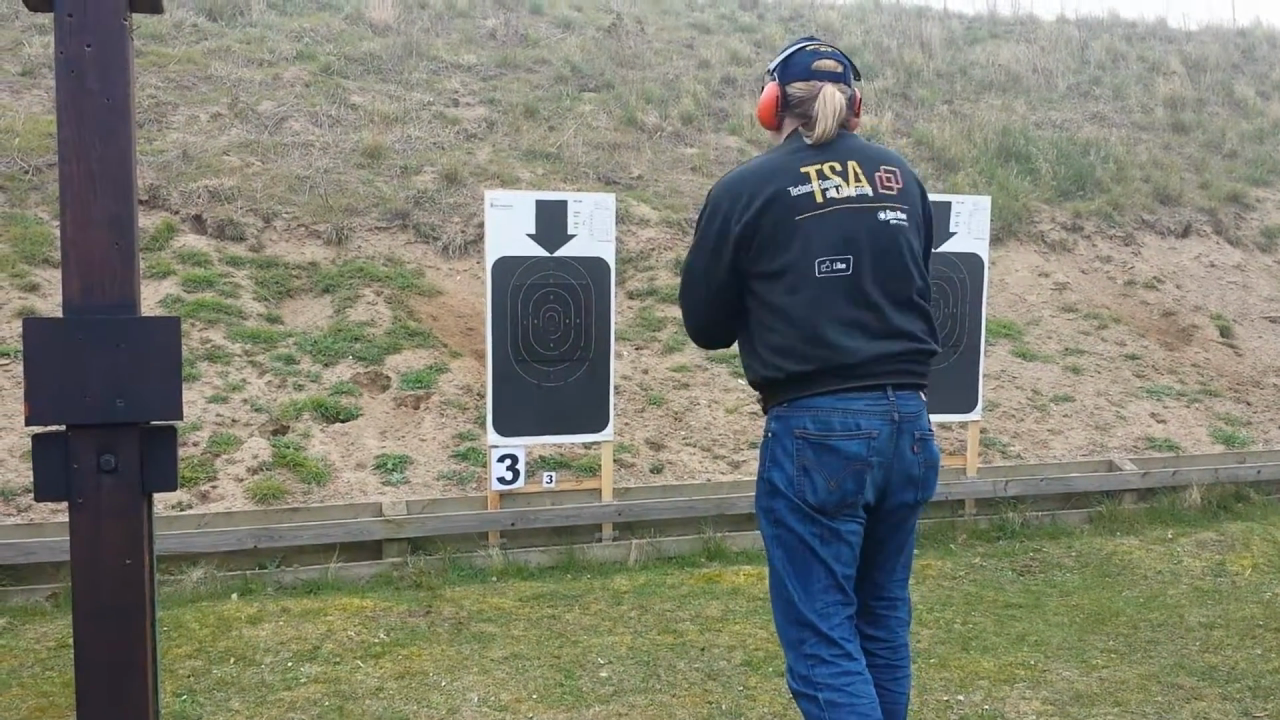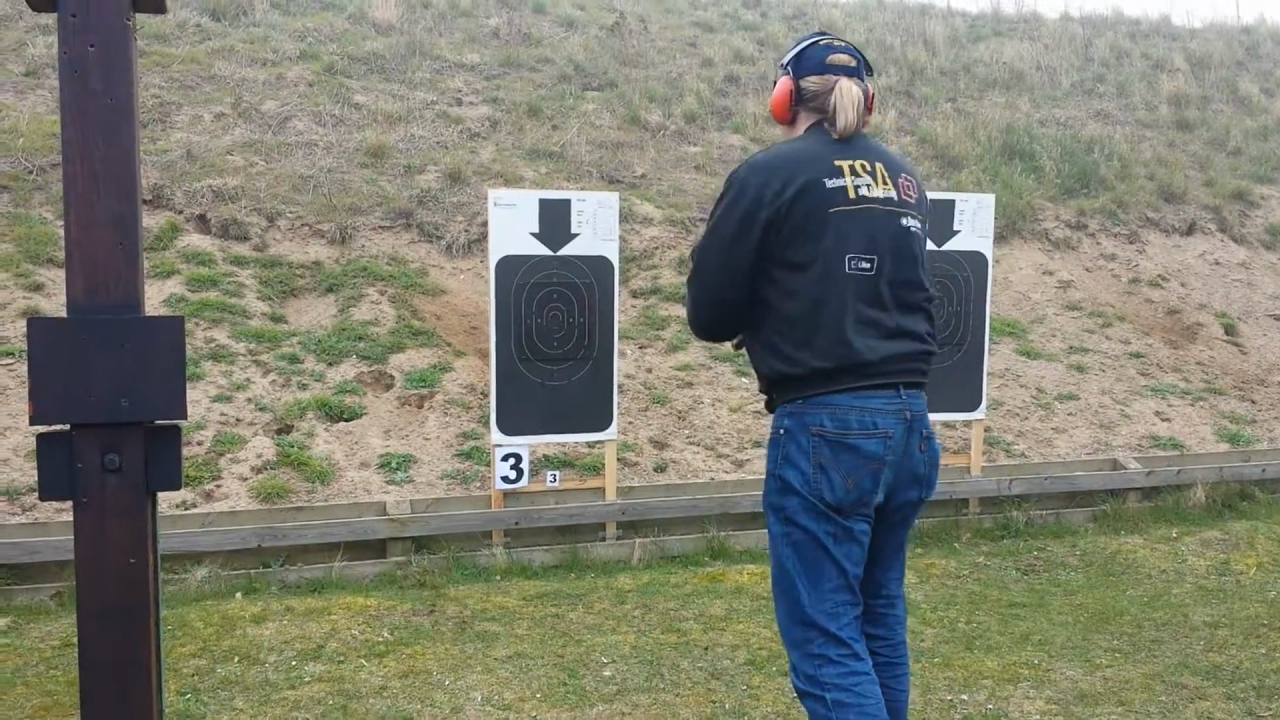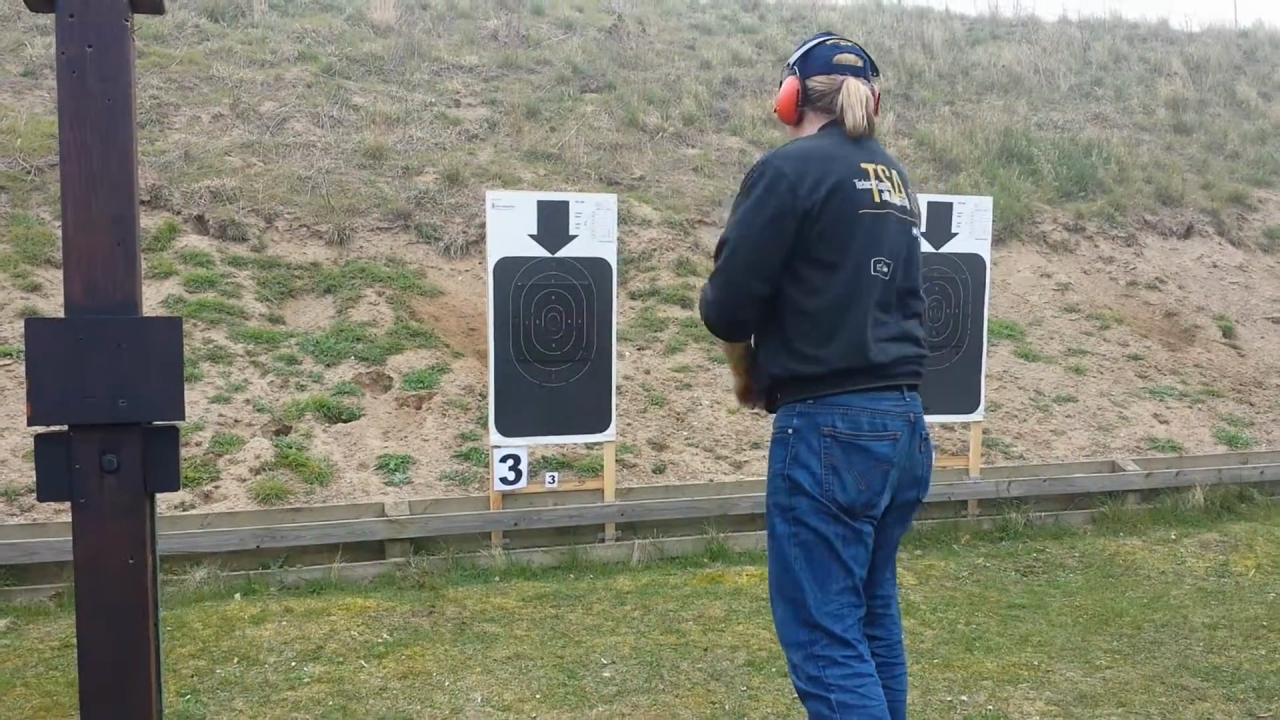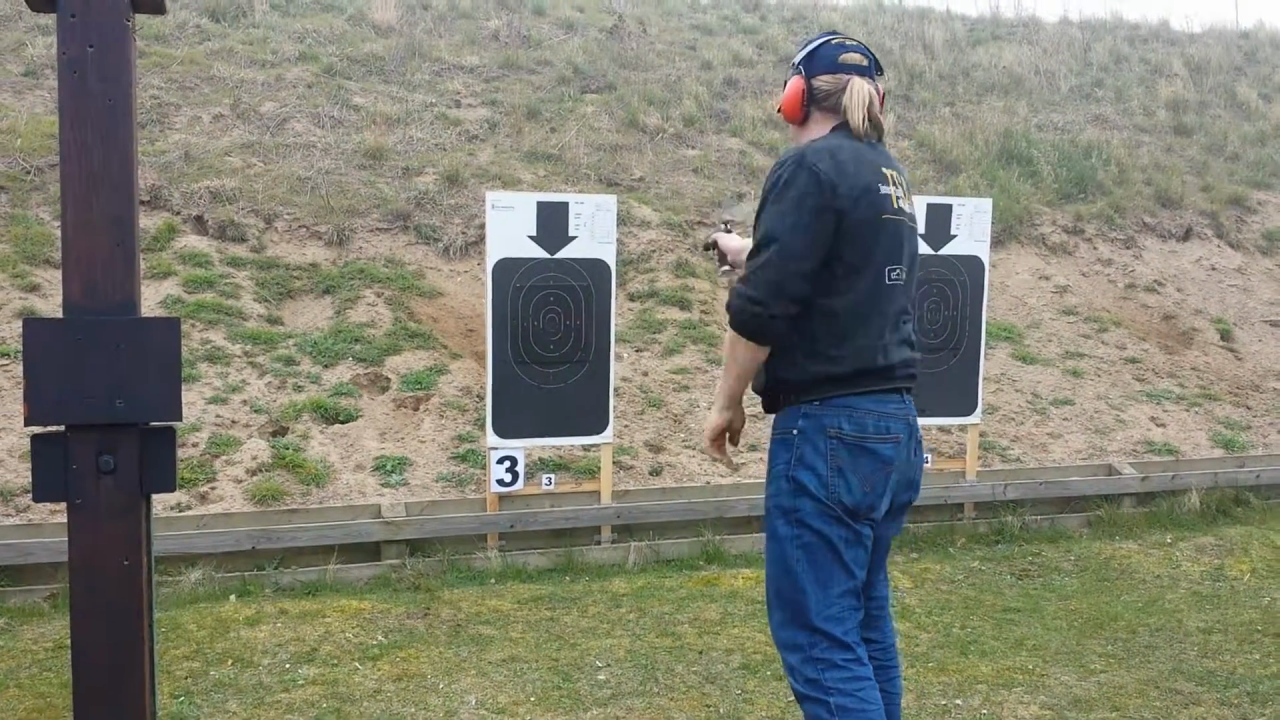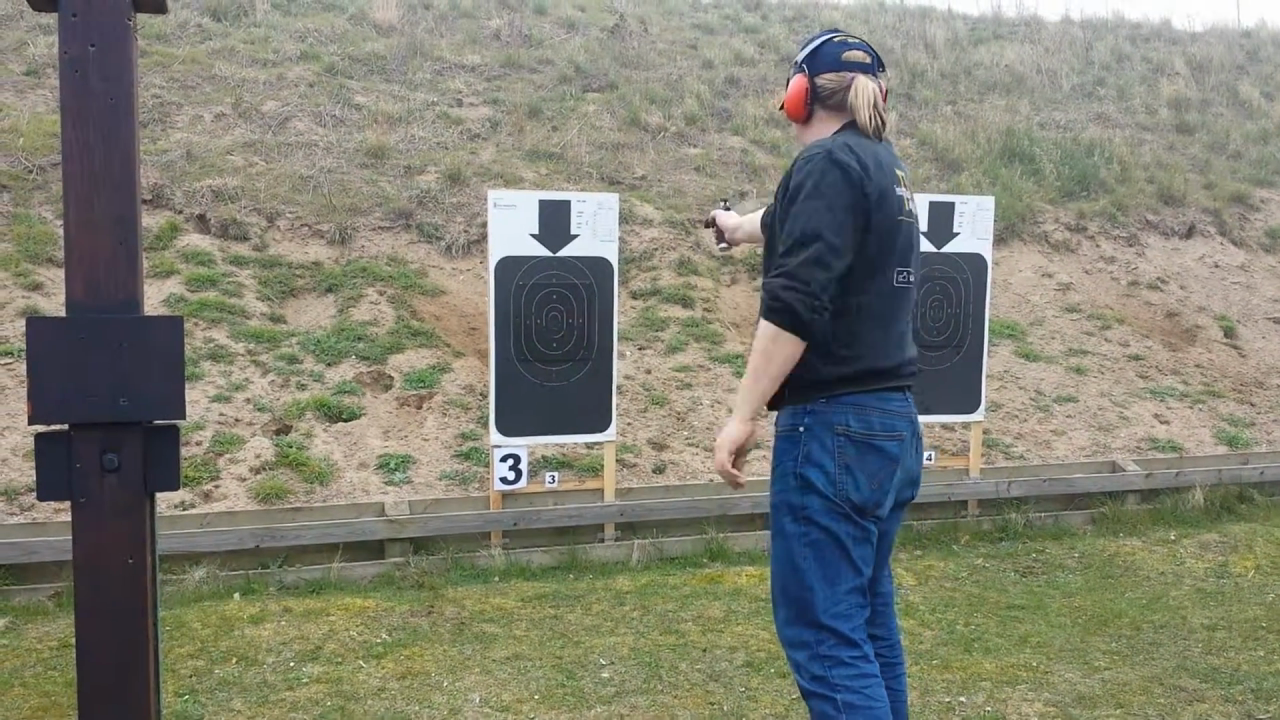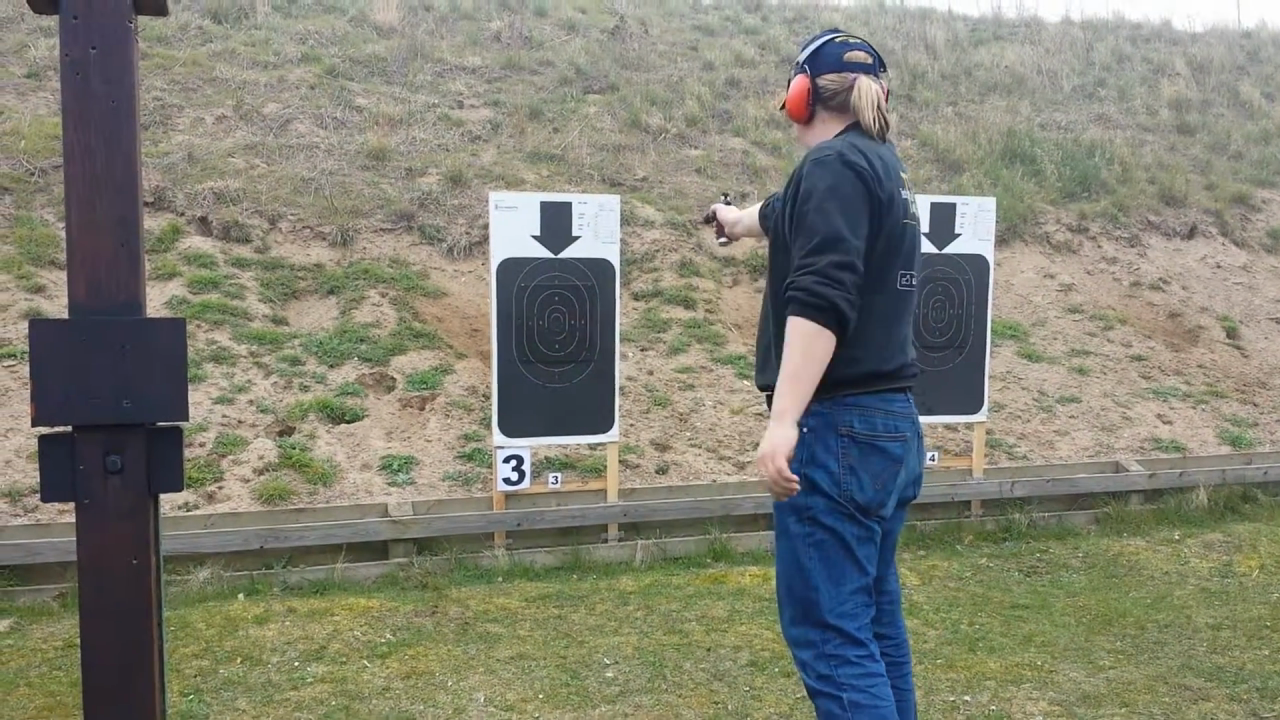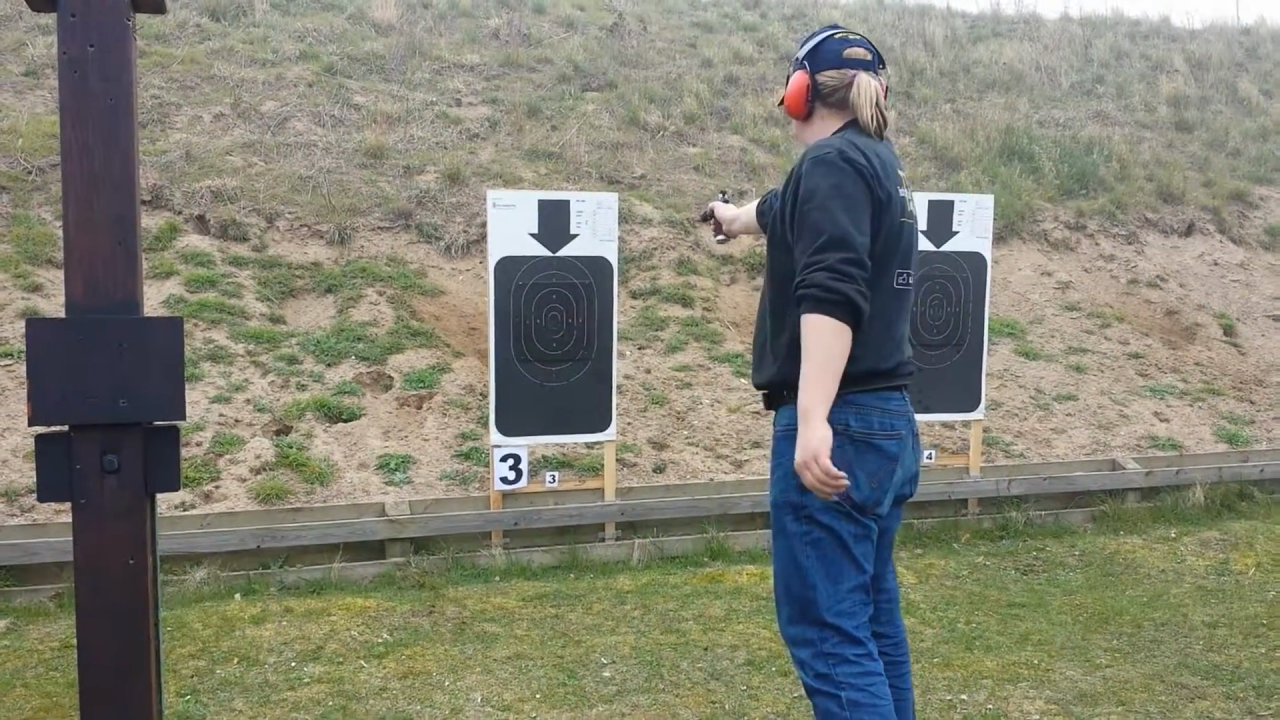
dt=0.1s
person 1, frame 1
left shoulder: (741, 191)
right shoulder: (898, 174)
left elbow: (706, 323)
left hip: (815, 431)
right hip: (906, 424)
left knee: (820, 635)
right knee: (882, 621)
person 1, frame 2
left shoulder: (767, 173)
right shoulder: (902, 178)
left elbow: (709, 309)
left hip: (824, 427)
right hip: (907, 424)
left knee: (822, 633)
right knee: (876, 616)
person 1, frame 3
left shoulder: (787, 169)
right shoulder: (897, 181)
left elbow: (727, 306)
left wrist: (747, 371)
left hip: (829, 429)
right hip: (904, 423)
left knee: (824, 634)
right knee: (872, 617)
person 1, frame 4
left shoulder: (810, 165)
right shoulder: (883, 173)
left elbow: (760, 307)
left wrist: (726, 405)
right wrist: (745, 247)
left hip: (829, 430)
right hip: (891, 427)
left knee: (819, 636)
right knee: (863, 620)
person 1, frame 5
left shoulder: (829, 163)
right shoulder: (884, 169)
left elbow: (796, 300)
left wrist: (743, 413)
right wrist: (744, 225)
left hip: (833, 428)
right hip: (892, 425)
left knee: (825, 632)
right knee: (868, 617)
person 1, frame 6
left shoulder: (833, 166)
right shoulder: (881, 167)
left elbow: (821, 296)
left wrist: (784, 420)
right wrist: (739, 218)
left hip: (839, 429)
right hip: (892, 425)
left knee: (830, 631)
right knee: (873, 617)
person 1, frame 7
left shoulder: (833, 164)
right shoulder: (876, 164)
left elbow: (832, 292)
right elbow: (790, 210)
left wrist: (812, 419)
right wrist: (737, 215)
left hip: (840, 428)
right hip: (888, 424)
left knee: (829, 630)
right knee: (872, 616)
